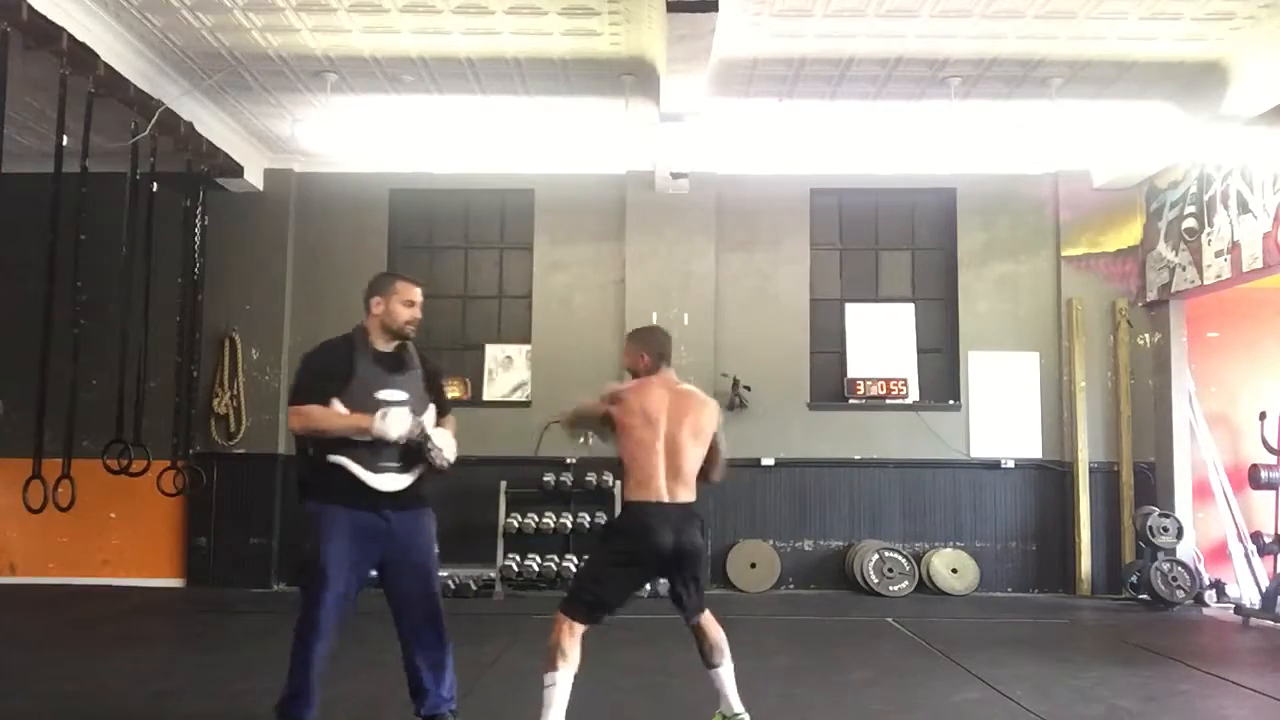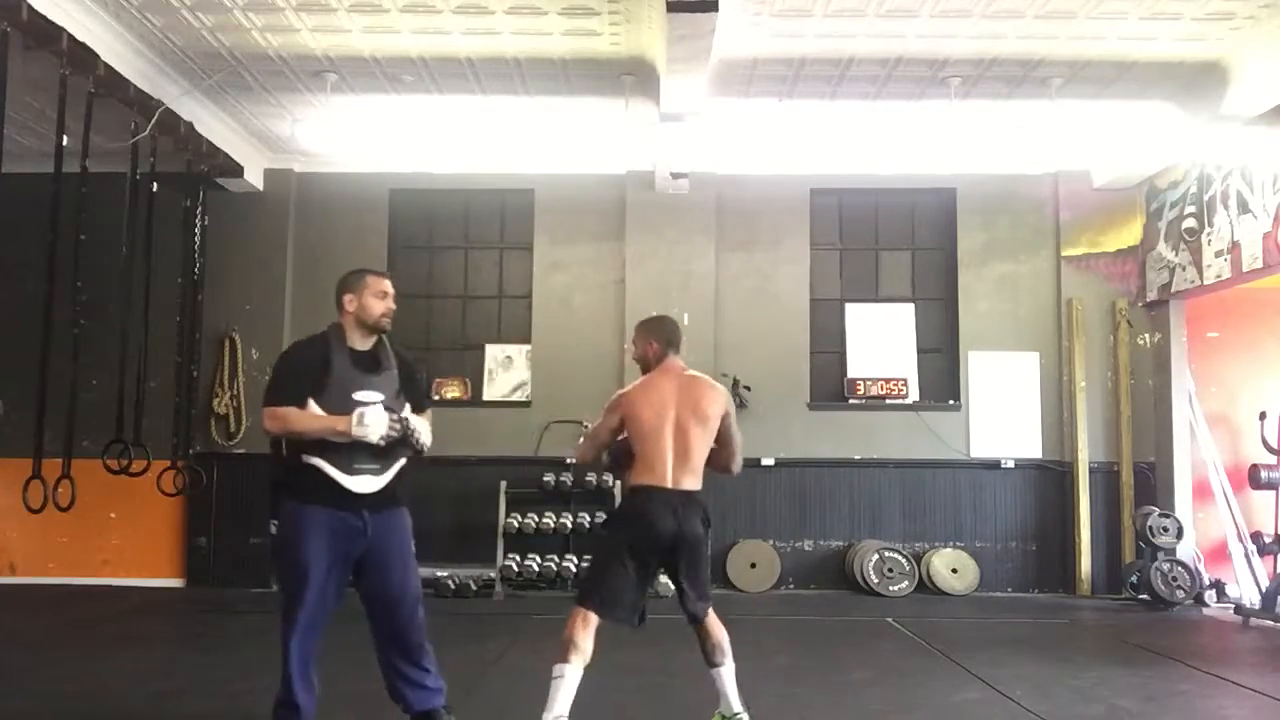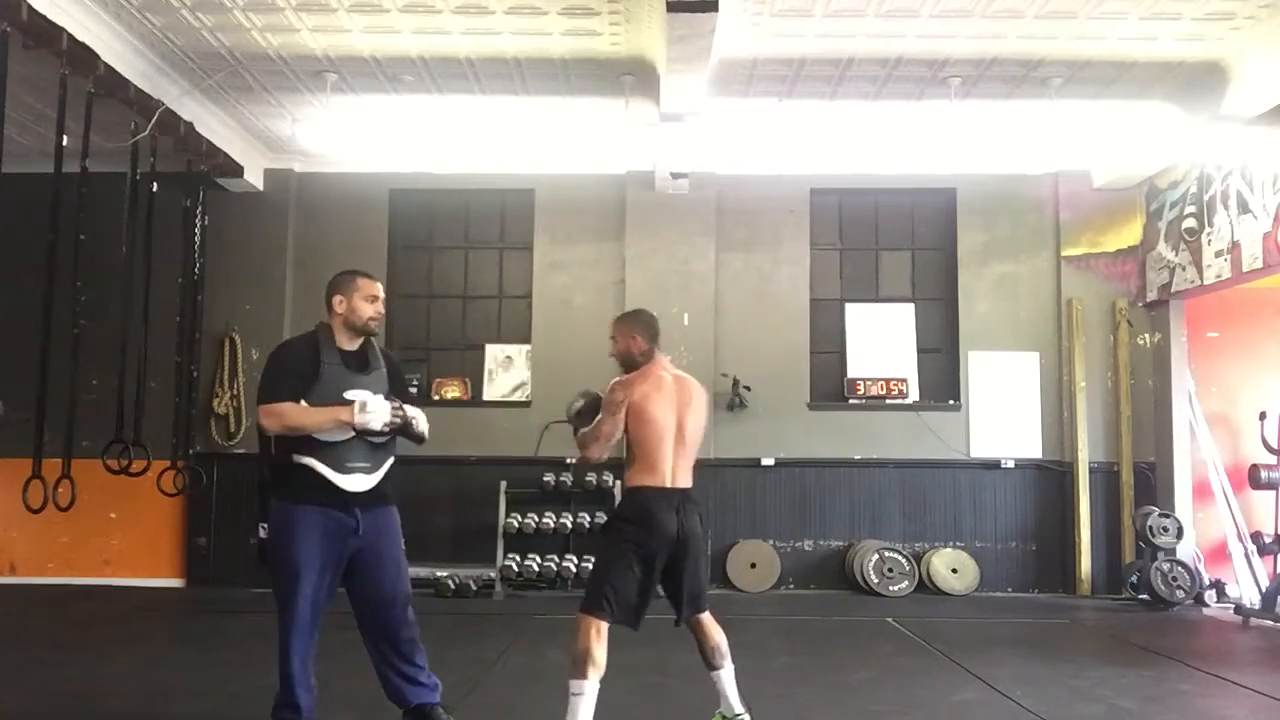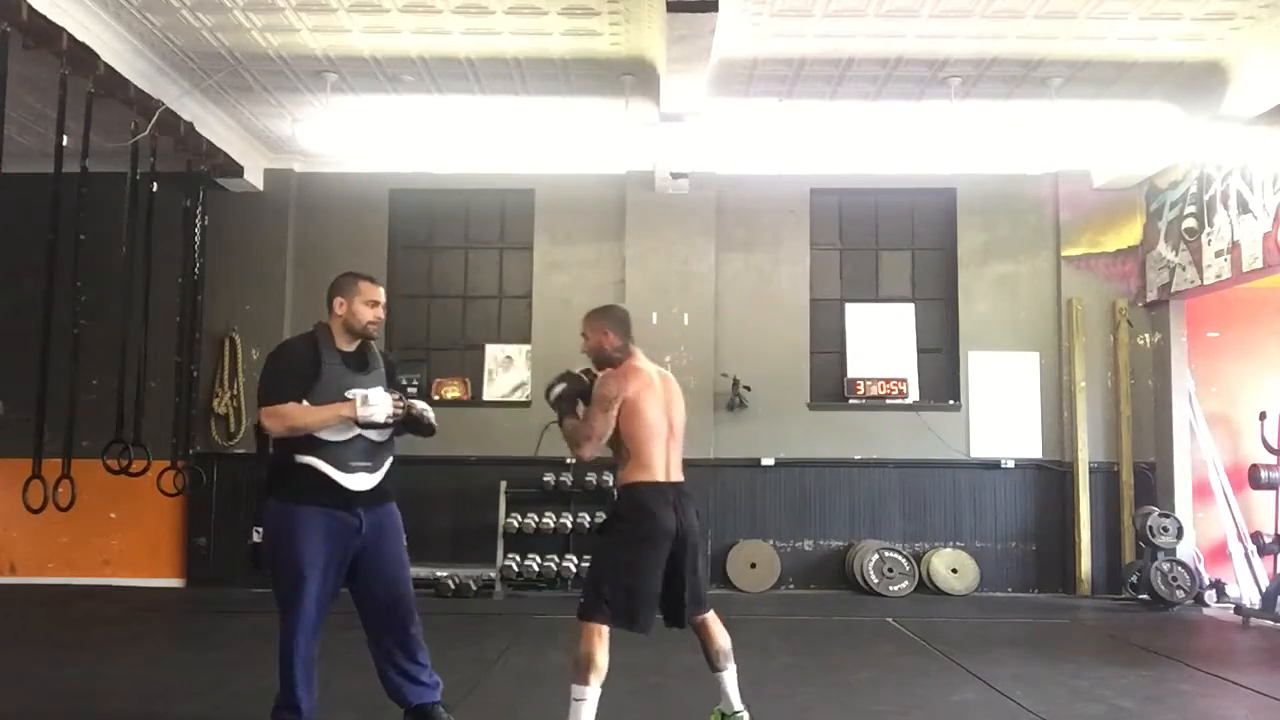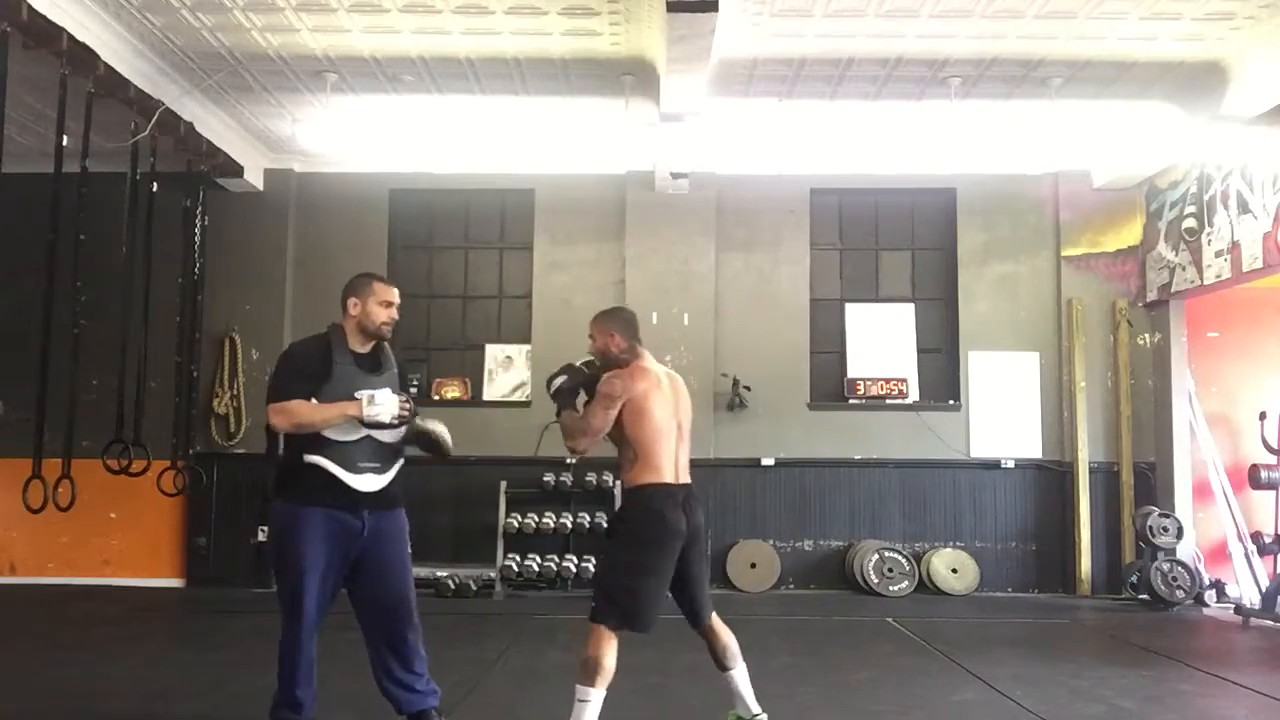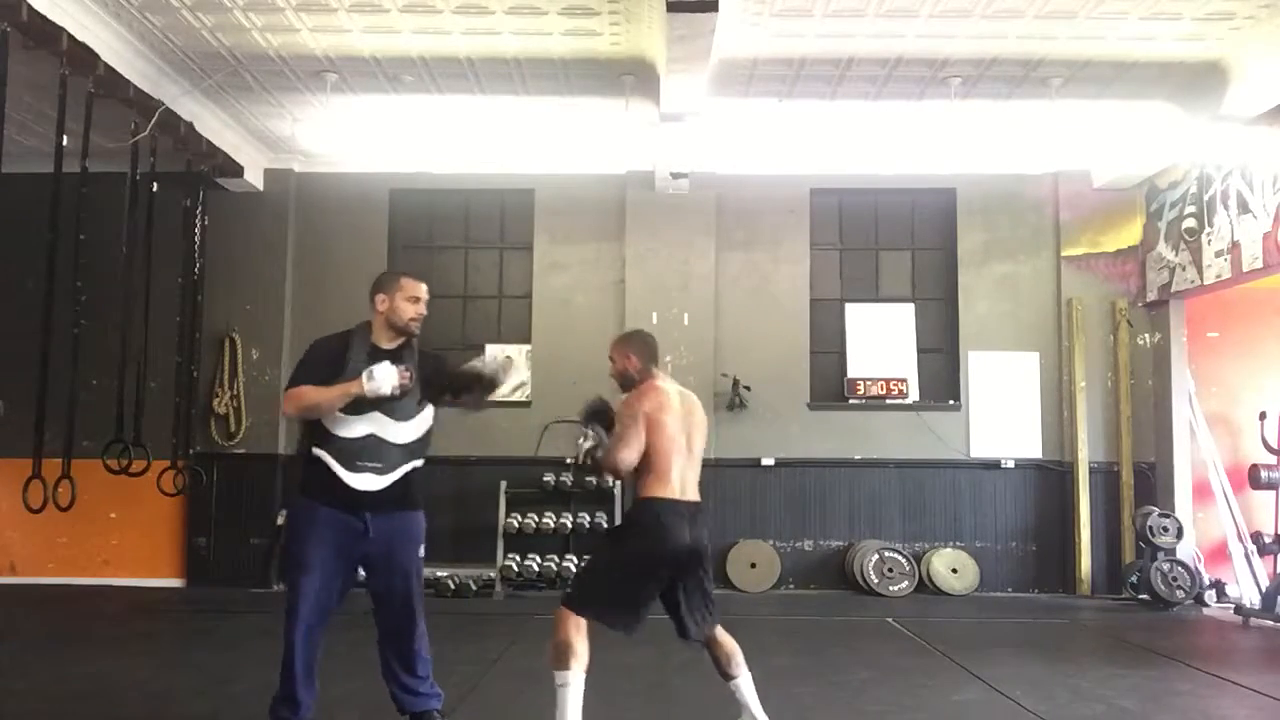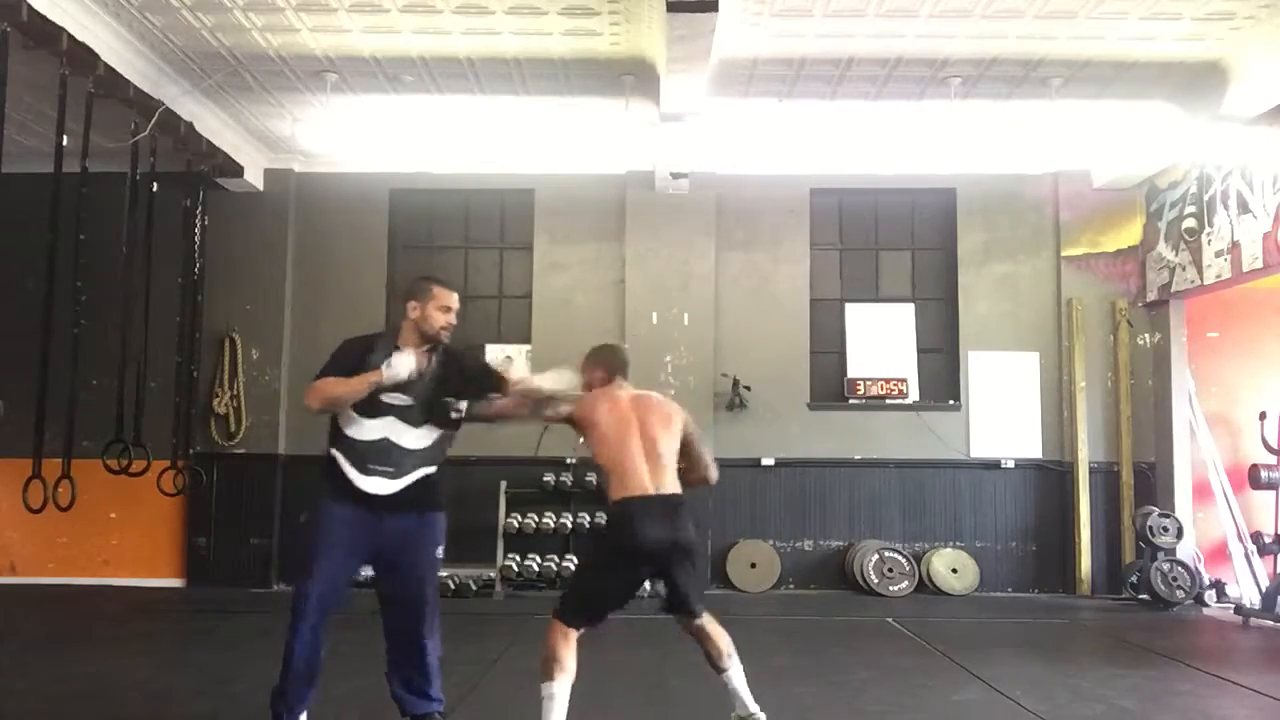
dt=0.2s
person 1, frame 1
left shoulder: (421, 365)
right shoulder: (332, 356)
left elbow: (445, 420)
right elbow: (299, 419)
left wrist: (446, 441)
right wrist: (375, 422)
left hip: (407, 511)
right hip: (340, 510)
left knee: (424, 615)
right knee: (321, 615)
person 1, frame 2
left shoulder: (397, 363)
right shoulder: (308, 355)
left elbow: (421, 417)
right elbow: (274, 418)
left wrist: (420, 430)
right wrist: (350, 424)
left hip: (384, 510)
right hip: (316, 510)
left knee: (403, 612)
right knee: (304, 617)
person 1, frame 3
left shoulder: (384, 362)
right shoulder: (297, 354)
left elbow: (402, 419)
right elbow: (271, 416)
left wrist: (412, 422)
right wrist: (351, 414)
left hip: (373, 509)
right hip: (307, 509)
left knee: (392, 611)
right knee: (300, 617)
person 1, frame 4
left shoulder: (379, 362)
right shoulder: (295, 354)
right elbow: (274, 419)
left wrist: (414, 416)
right wrist: (353, 408)
left hip: (375, 507)
right hip: (308, 509)
left knee: (396, 609)
right knee: (302, 617)
person 1, frame 5
left shoulder: (390, 364)
right shoulder: (308, 355)
right elbow: (281, 416)
left wrist: (423, 430)
right wrist: (360, 407)
left hip: (381, 511)
right hip: (313, 510)
left knee: (396, 614)
right knee: (303, 616)
person 1, frame 6
left shoulder: (426, 363)
right shoulder: (332, 350)
left elbow: (468, 386)
right elbow: (293, 404)
left wrist: (482, 377)
right wrist: (363, 385)
left hip: (396, 512)
right hip: (327, 509)
left knee: (403, 614)
right knee: (307, 612)
person 1, frame 7
left shoulder: (458, 369)
right shoulder: (370, 351)
left elbow: (516, 386)
right elbow: (316, 400)
right wrist: (382, 376)
left hip: (414, 515)
right hip: (345, 506)
left knee: (416, 615)
right knee: (312, 610)
person 2, frame 1
left shoulder: (625, 395)
right shoulder: (707, 406)
left elbow: (572, 420)
right elbow: (714, 474)
left hip: (639, 525)
right hip: (686, 525)
left knee: (569, 623)
right knee: (698, 615)
person 2, frame 2
left shoulder: (629, 396)
right shoulder: (717, 393)
left elbow: (586, 455)
right elbow: (731, 463)
left hip: (642, 511)
right hip: (689, 514)
left knee: (585, 615)
right knee: (703, 613)
person 2, frame 3
left shoulder: (626, 388)
right shoulder: (695, 389)
left elbow: (593, 452)
left wrist: (581, 424)
left hip: (642, 512)
right hip: (686, 511)
left knee: (593, 620)
right knee: (699, 614)
person 2, frame 4
left shoulder: (614, 380)
right shoulder: (669, 381)
left elbow: (585, 448)
left wrist: (565, 407)
left hip: (640, 509)
right hip: (680, 505)
left knee: (594, 623)
right knee: (701, 614)
person 2, frame 5
left shoulder: (619, 381)
right shoulder: (674, 382)
left elbow: (579, 441)
left wrist: (564, 399)
right wrist: (594, 392)
left hip: (649, 510)
right hip: (687, 507)
left knee: (604, 627)
right knee: (704, 617)
person 2, frame 6
left shoulder: (638, 399)
right shoulder: (692, 402)
left elbow: (621, 462)
left wrist: (599, 450)
left hip: (653, 522)
right hip: (692, 525)
left knee: (571, 618)
right knee: (707, 628)
person 2, frame 7
left shoulder: (588, 403)
right shoulder: (669, 408)
left elbow: (521, 406)
right elbow: (707, 475)
left wrist: (469, 410)
left hip: (633, 525)
right hip: (677, 522)
left knee: (564, 629)
right knee: (696, 619)
